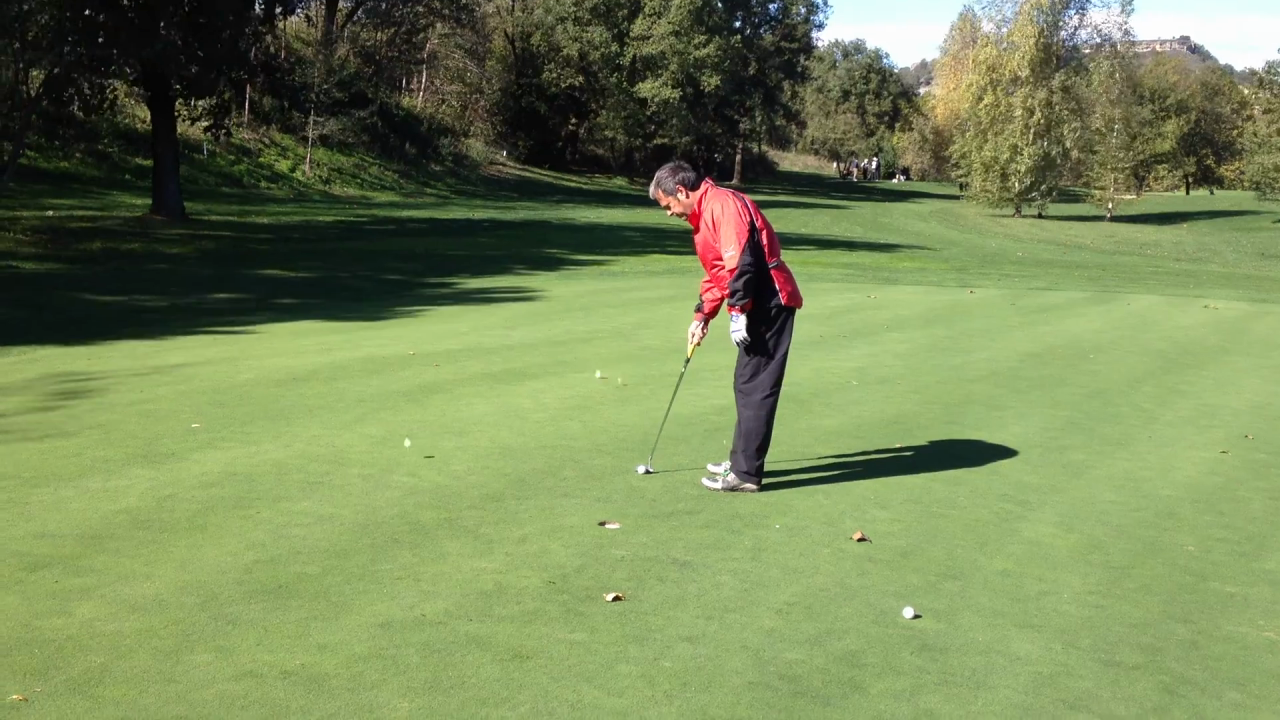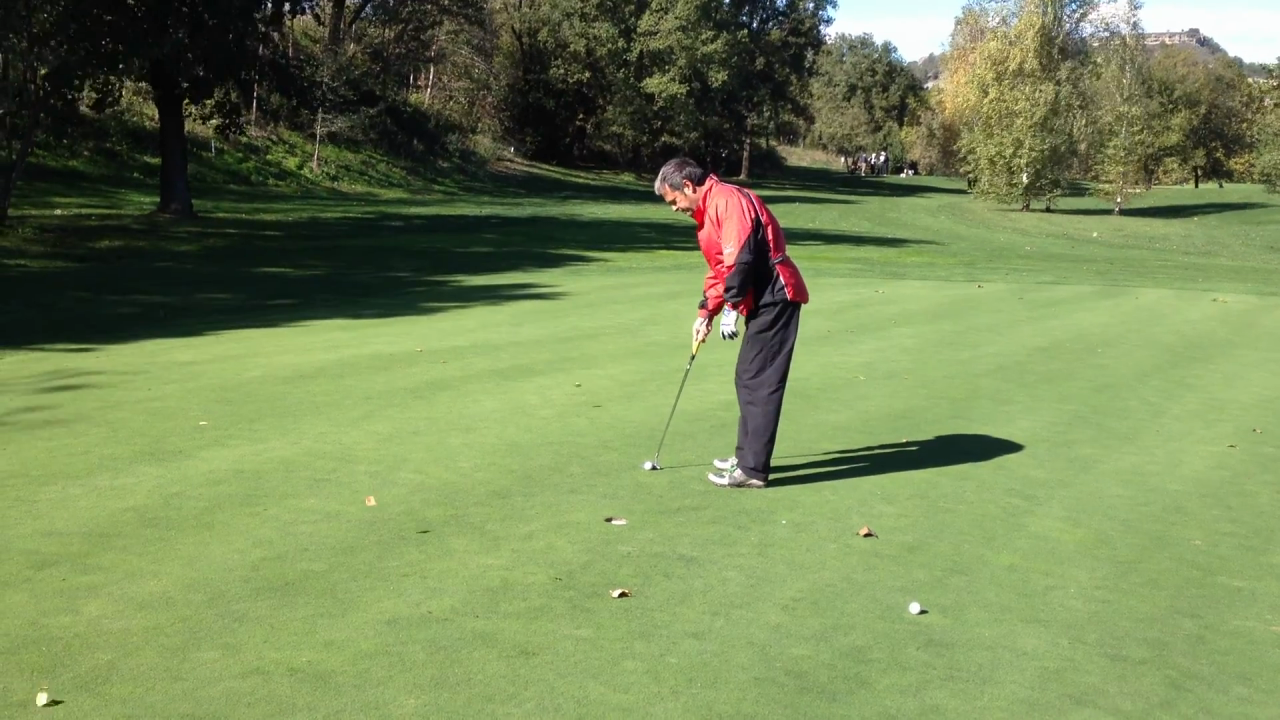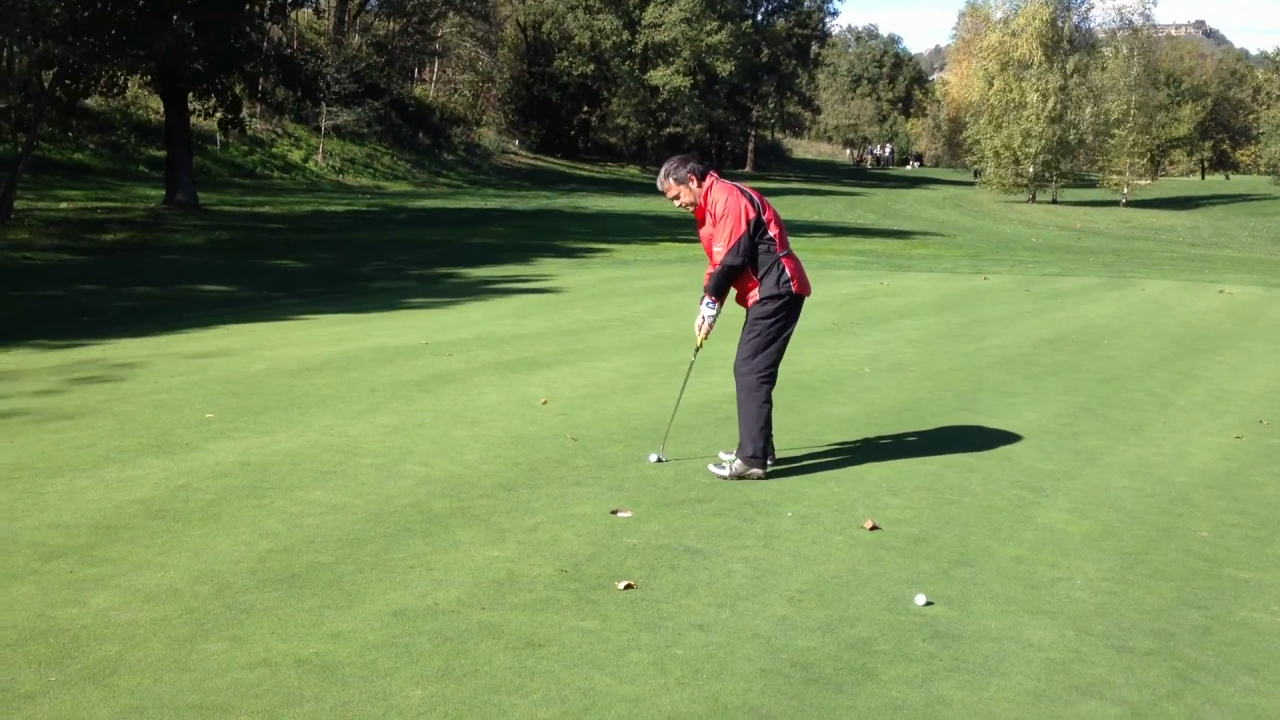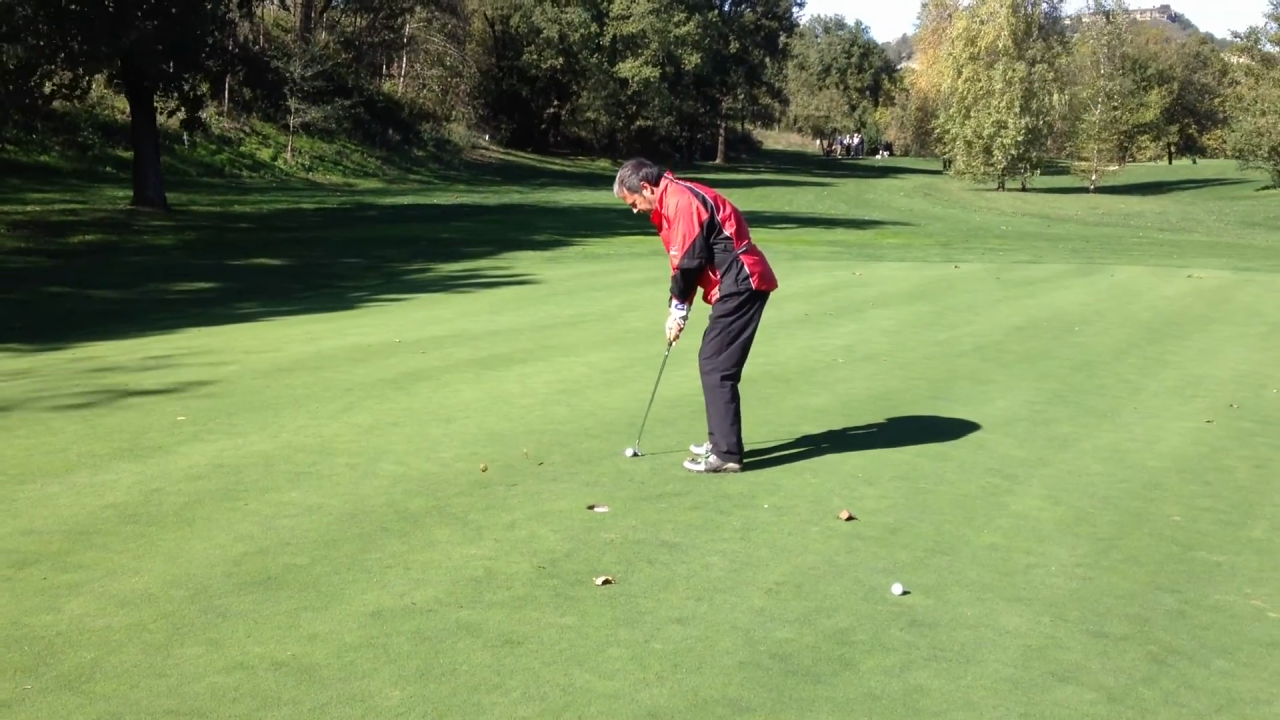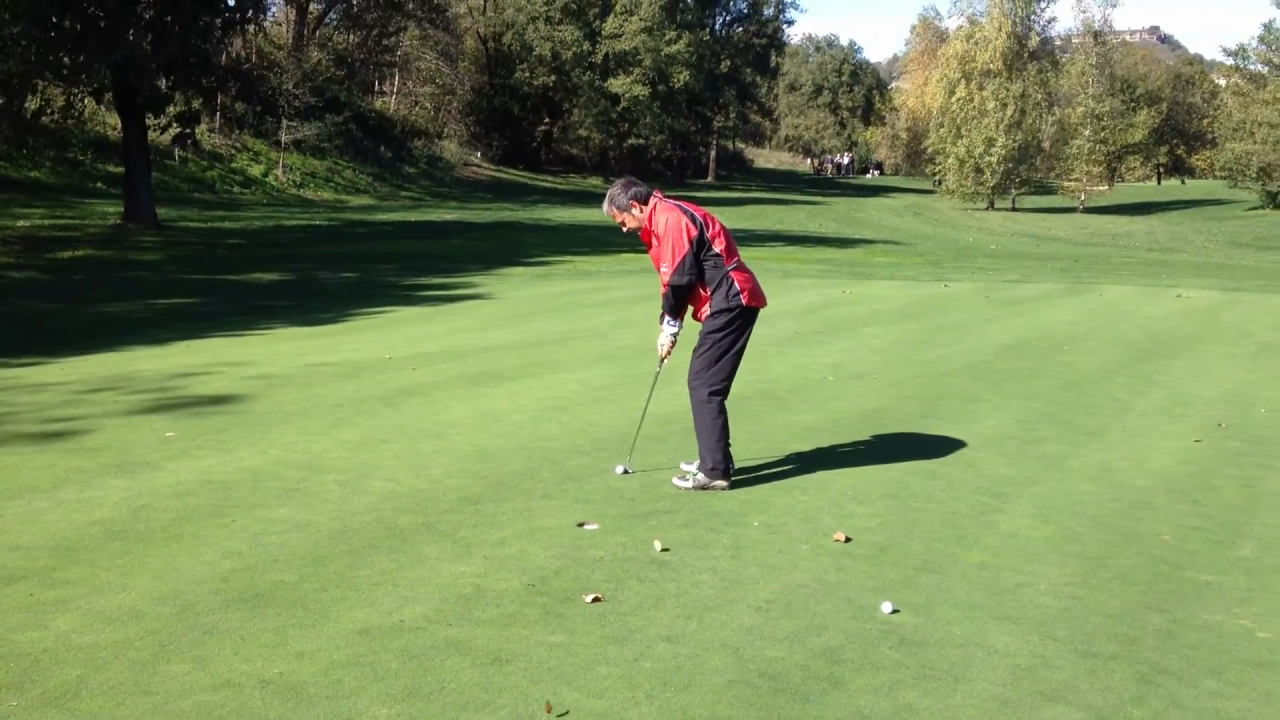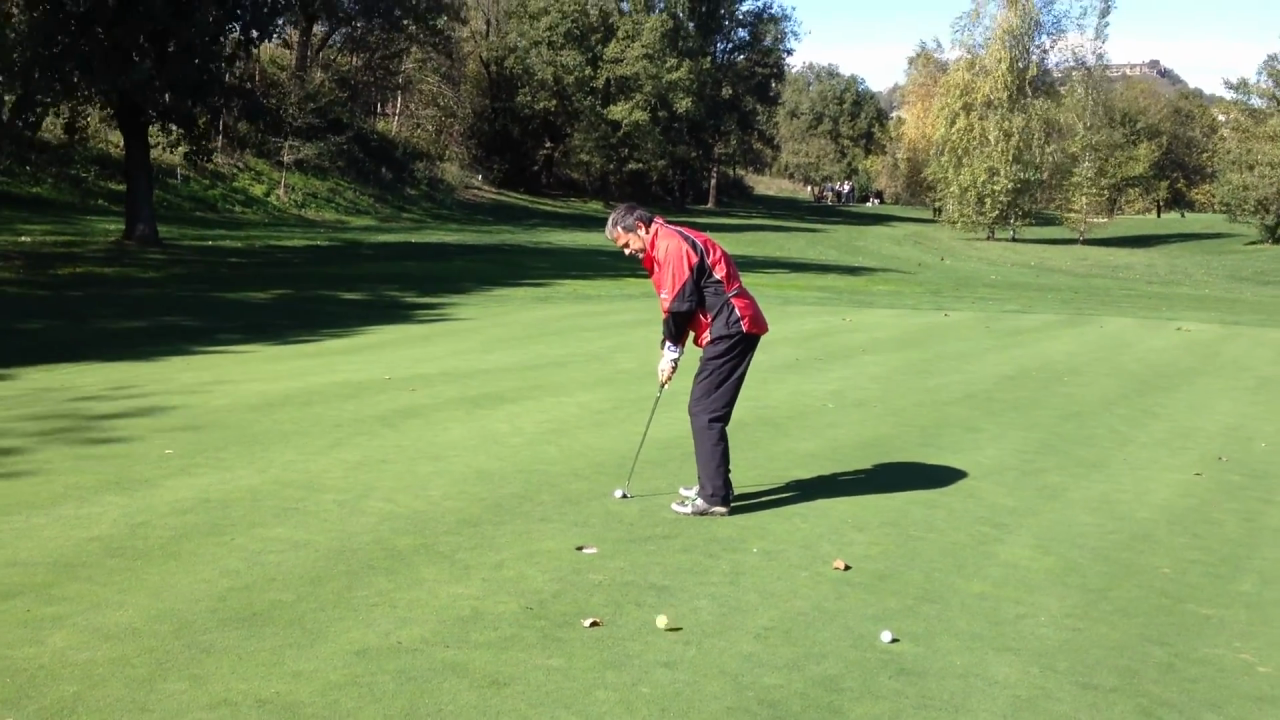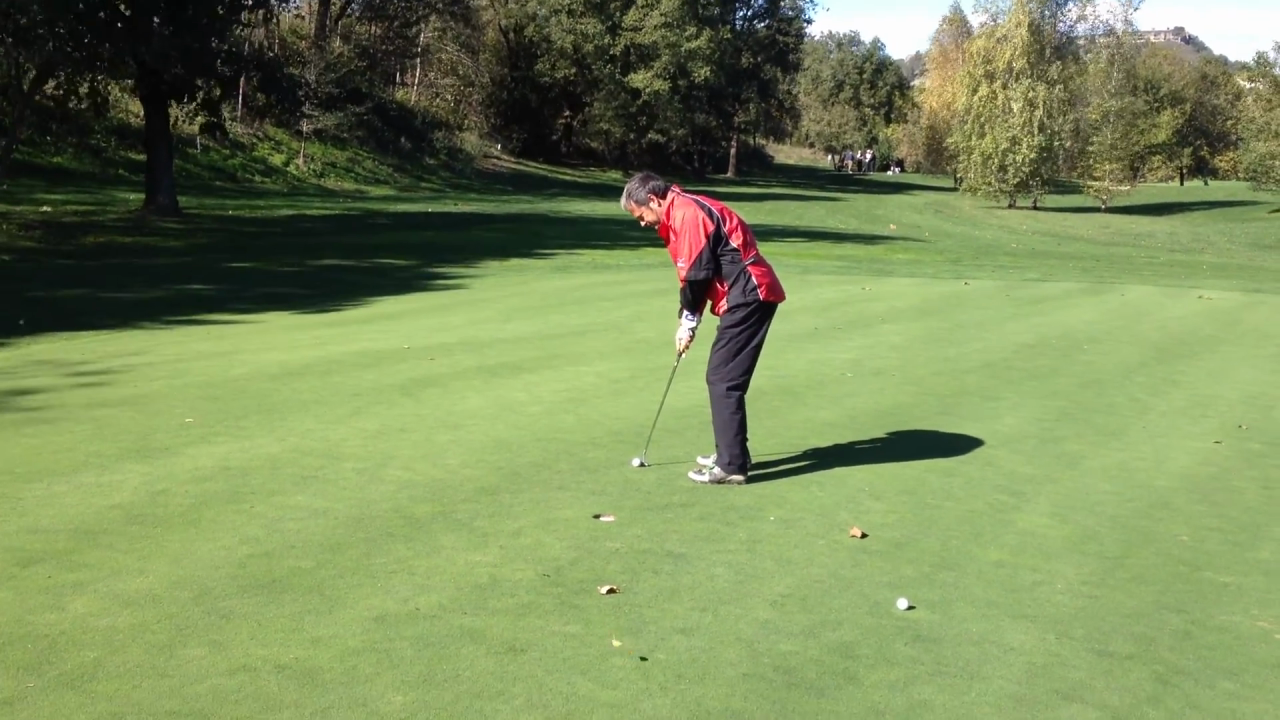
dt=0.5s
person 1, frame 1
left shoulder: (722, 203)
right shoulder: (703, 215)
left elbow: (741, 262)
right elbow: (717, 271)
left wrist: (737, 311)
right wrist: (702, 315)
left hip: (769, 302)
right hip: (760, 304)
left knee: (754, 386)
right knee: (747, 384)
left ankle: (746, 473)
right ankle: (743, 460)
person 1, frame 2
left shoulder: (727, 200)
right shoulder: (706, 212)
left elbow: (740, 259)
right elbow: (719, 267)
left wrist: (730, 307)
right wrist: (706, 311)
left hip: (774, 296)
right hip: (763, 299)
left knee: (760, 381)
right knee: (748, 378)
left ankle: (753, 468)
right ankle: (748, 455)
person 1, frame 3
left shoulder: (727, 197)
right shoulder: (708, 206)
left elbow: (732, 258)
right elbow: (718, 261)
left wrist: (710, 300)
right wrist: (707, 306)
left hip: (777, 288)
right hip: (764, 292)
left knee: (751, 369)
right knee: (750, 368)
left ankle: (752, 458)
right ankle: (758, 448)
person 1, frame 4
left shoulder: (680, 201)
right shoulder: (671, 202)
left elbow: (689, 262)
right elbow: (683, 261)
left wrist: (678, 307)
right wrist: (676, 309)
left hip: (741, 283)
right hip: (738, 284)
left knee: (716, 366)
right knee: (713, 361)
left ankle: (726, 453)
right ankle: (723, 440)
person 1, frame 5
left shoulder: (669, 218)
right shoulder: (662, 219)
left elbow: (680, 278)
right elbow: (674, 278)
left wrist: (670, 324)
right wrist: (668, 325)
left hip: (730, 301)
right hip: (728, 302)
left knee: (703, 383)
right knee: (706, 381)
left ankle: (714, 471)
right ankle: (714, 460)
person 1, frame 6
left shoulder: (671, 244)
right shoulder: (664, 244)
left elbow: (680, 304)
right elbow: (677, 303)
left wrist: (670, 351)
right wrist: (670, 350)
left hip: (732, 327)
right hip: (731, 327)
left knee: (704, 410)
right knee: (706, 408)
left ankle: (714, 497)
right ankle: (714, 485)
person 1, frame 7
left shoulder: (686, 213)
right shoulder: (681, 213)
left elbow: (697, 273)
right elbow: (695, 273)
left wrist: (688, 321)
right wrist: (688, 319)
left hip: (749, 295)
right hip: (749, 295)
left knee: (722, 379)
right knee: (724, 377)
left ankle: (731, 464)
right ankle: (731, 453)
